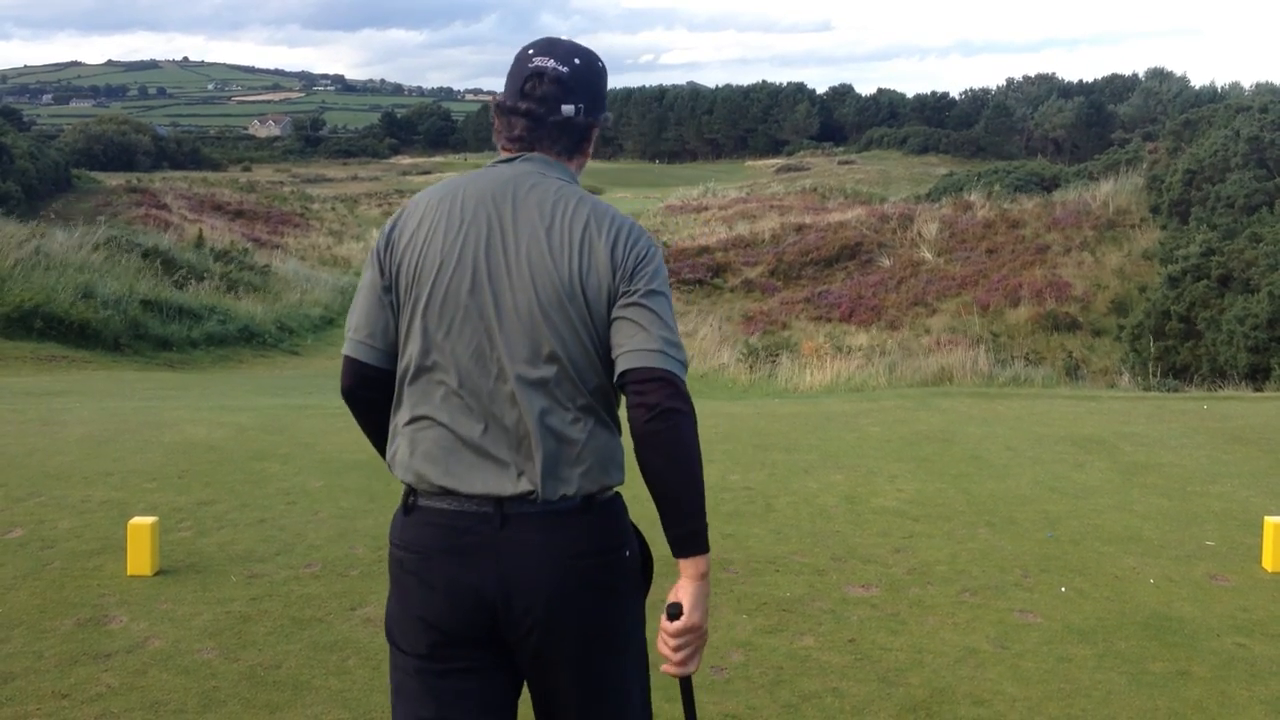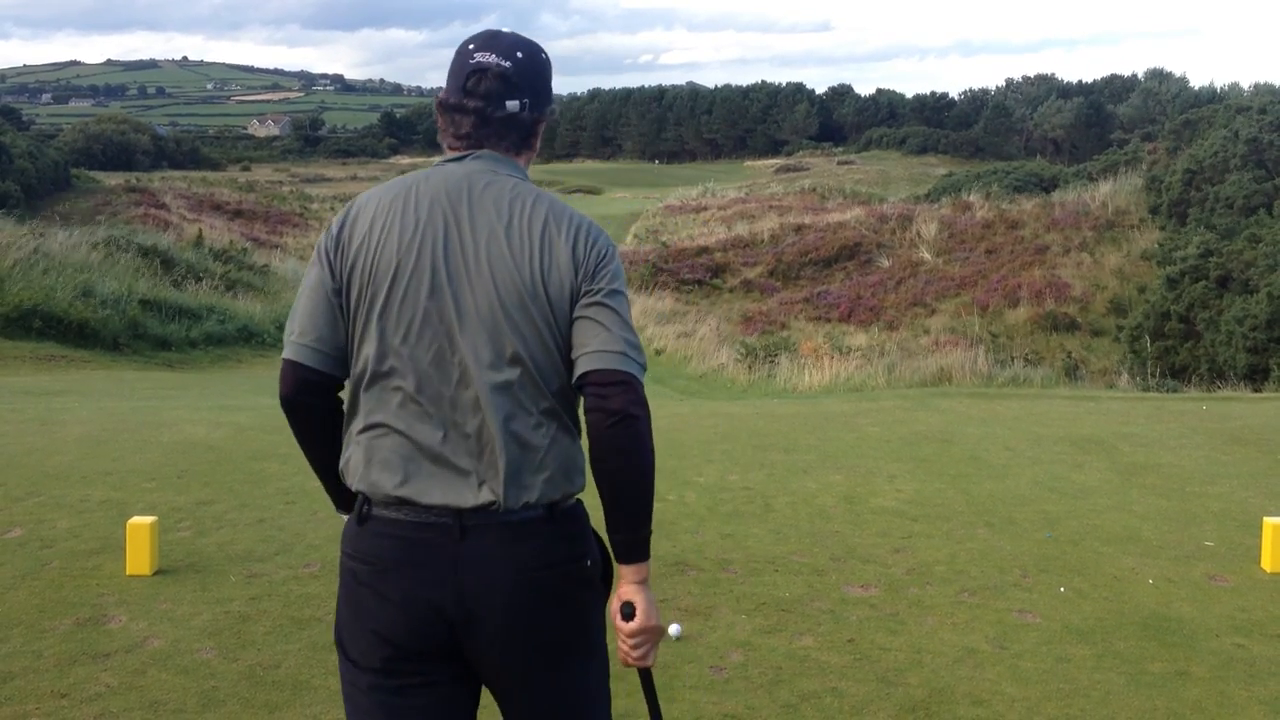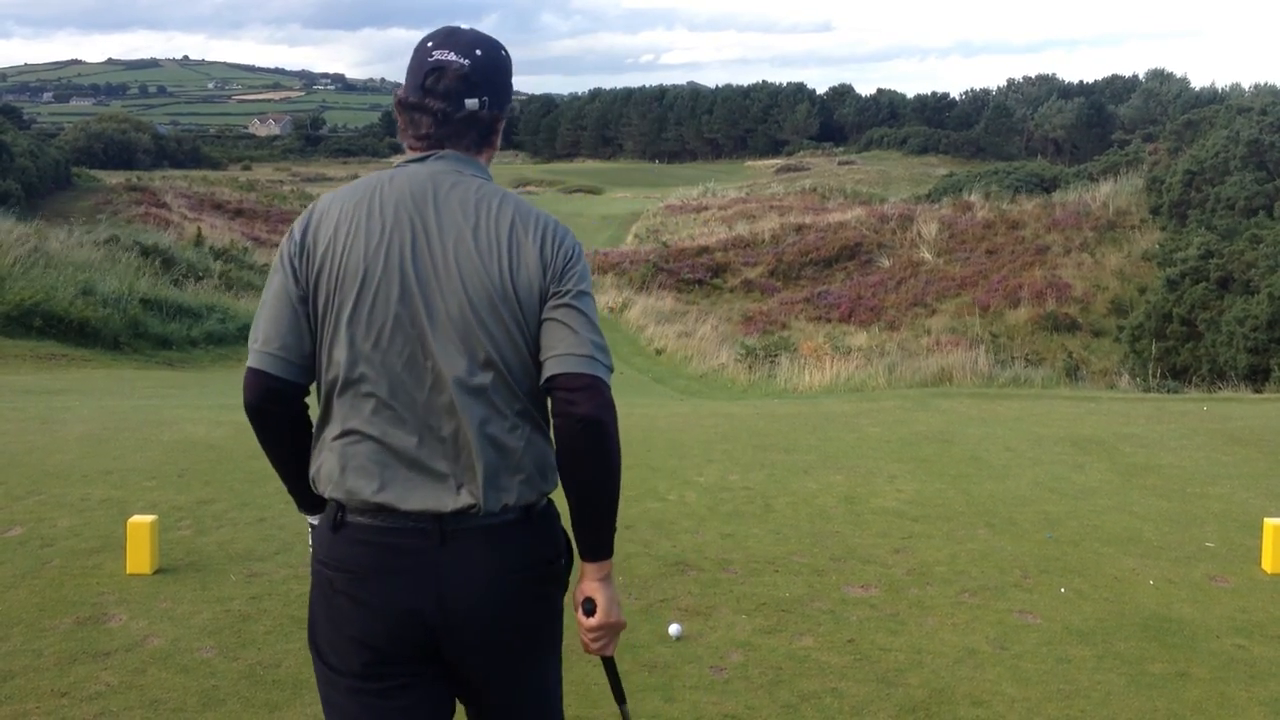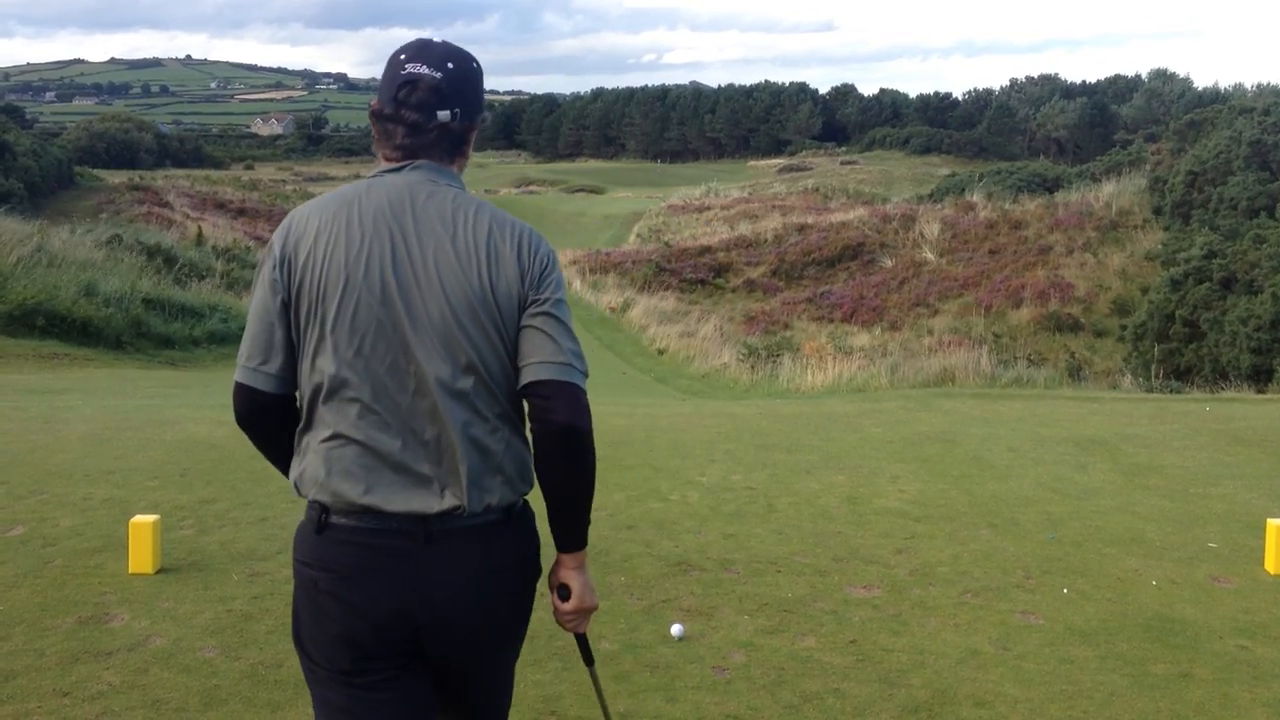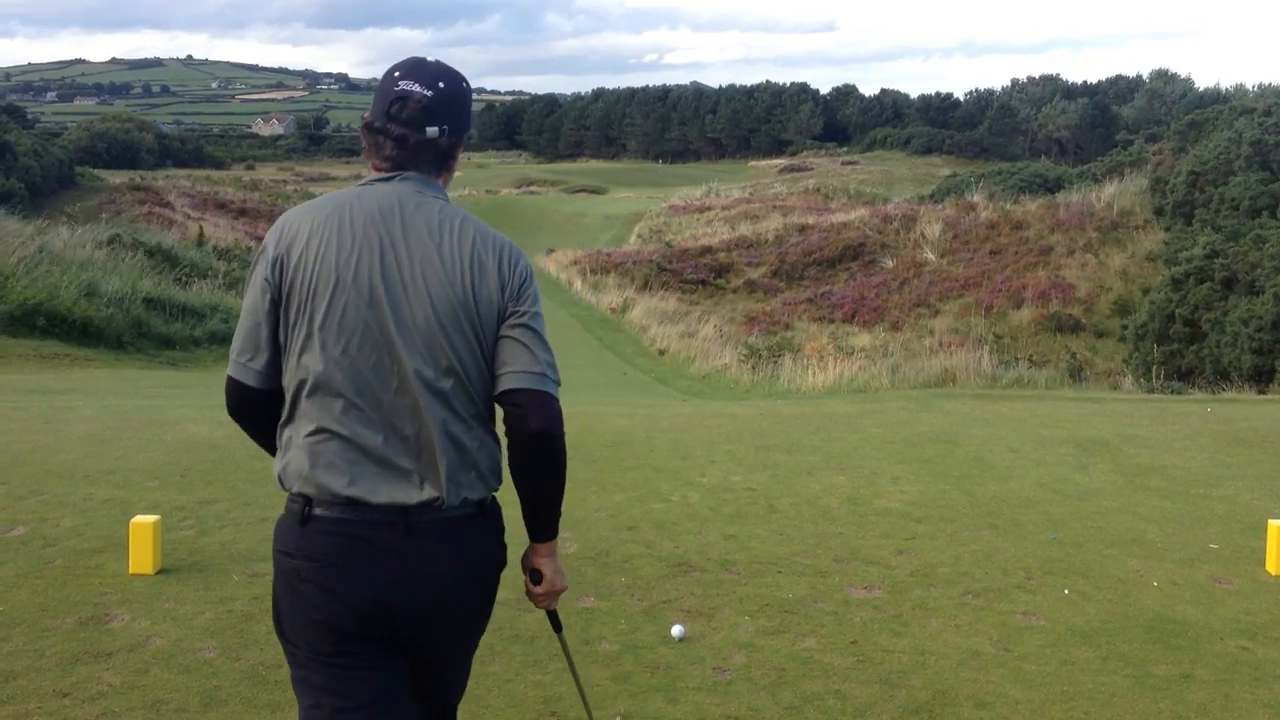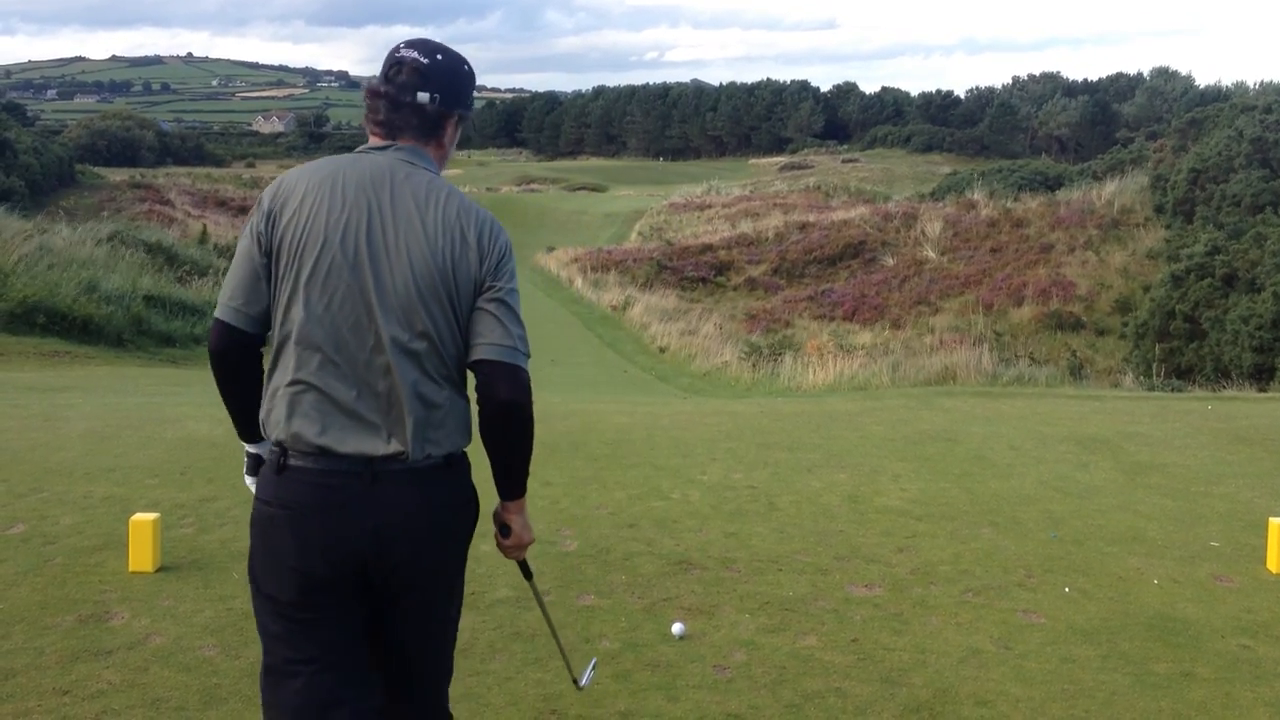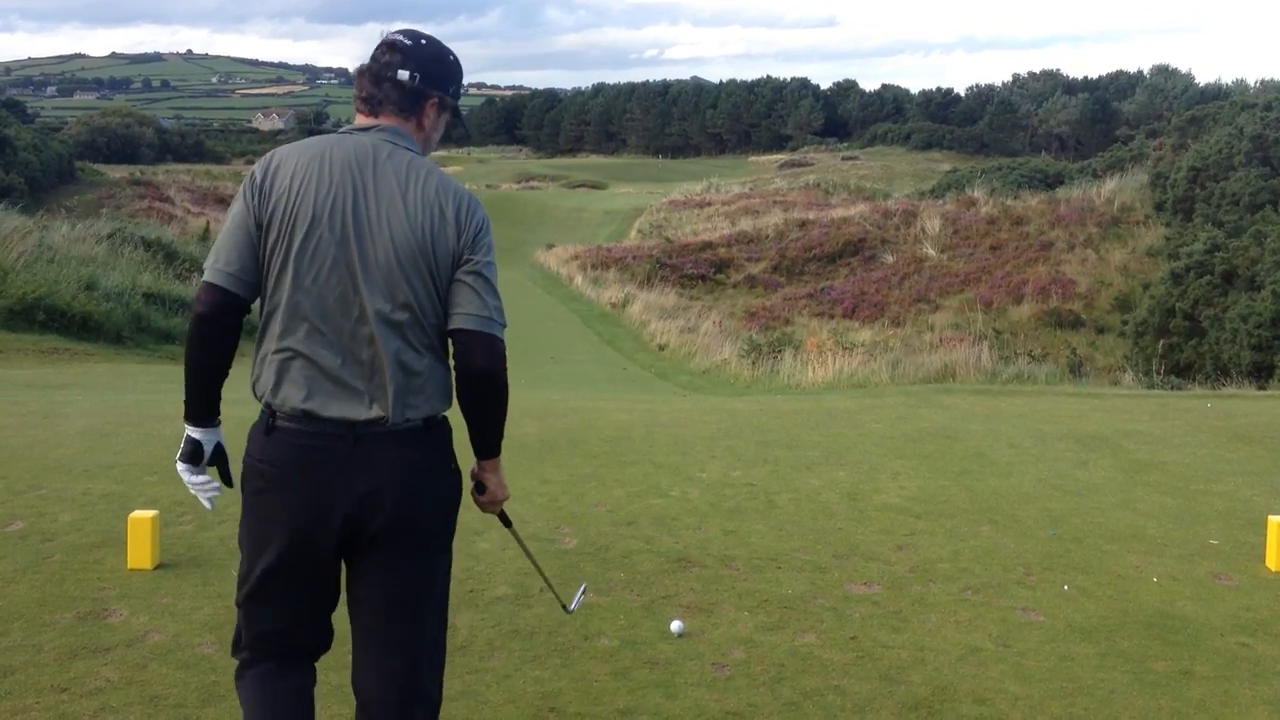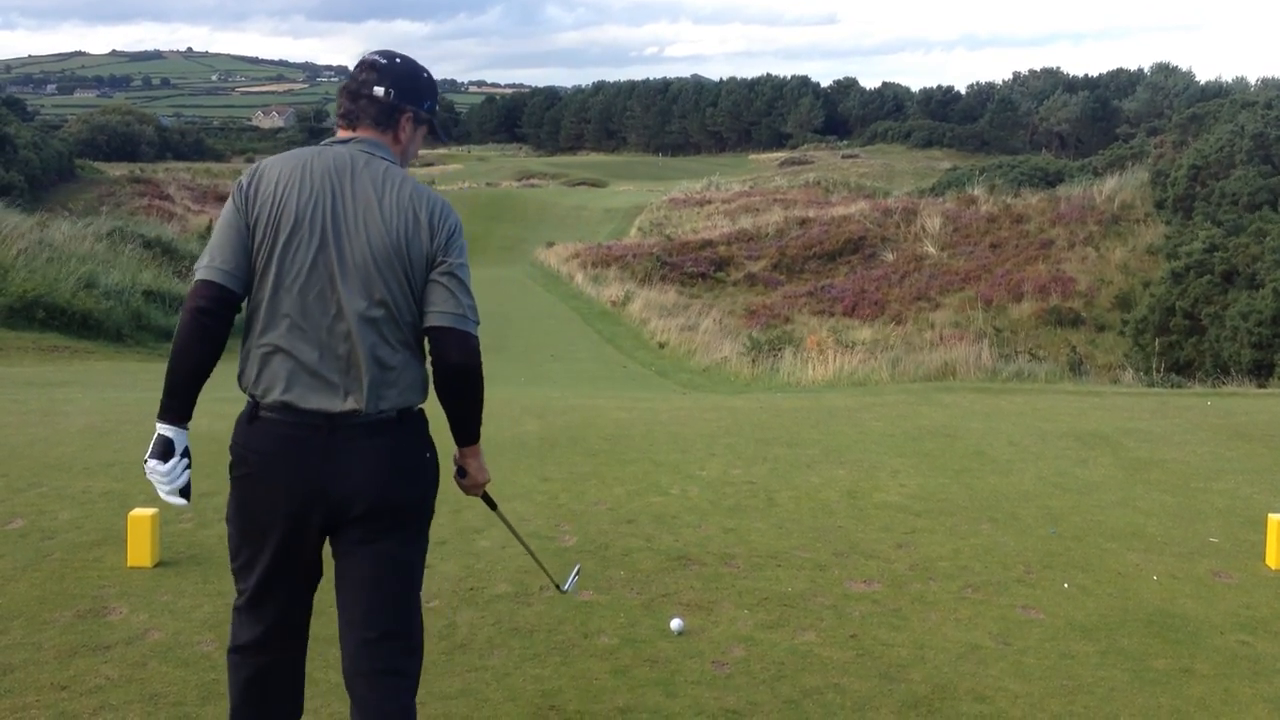
dt=0.2s
person 1, frame 1
left shoulder: (413, 219)
right shoulder: (618, 239)
left elbow: (360, 382)
right elbow: (659, 406)
right wrist: (691, 567)
left hip: (437, 544)
right hip: (572, 547)
person 1, frame 2
left shoulder: (361, 220)
right shoulder: (576, 238)
left elbow: (302, 387)
right elbow: (617, 410)
left wrist: (353, 505)
right wrist: (633, 570)
left hip: (392, 556)
right hip: (533, 556)
person 1, frame 3
left shoulder: (324, 221)
right shoulder: (543, 238)
left elbow: (267, 393)
right elbow: (585, 412)
left wrist: (319, 506)
right wrist: (595, 565)
left hip: (365, 560)
right hip: (506, 556)
person 1, frame 4
left shoulder: (304, 231)
right shoulder: (517, 245)
left elbow: (256, 403)
right elbow: (561, 415)
right wrist: (572, 554)
left hip: (349, 559)
right hip: (484, 555)
person 1, frame 5
left shoulder: (297, 231)
right shoulder: (496, 255)
left elbow: (247, 394)
right elbow: (534, 420)
right wrist: (542, 543)
left hip: (329, 547)
right hip: (455, 545)
person 1, frame 6
left shoulder: (289, 193)
right shoulder: (475, 227)
left elbow: (230, 342)
right elbow: (503, 386)
left wrist: (258, 441)
right wrist: (512, 500)
left hip: (306, 494)
right hip: (425, 501)
person 1, frame 7
left shoulder: (277, 171)
right shoulder: (456, 204)
left elbow: (215, 310)
right elbow: (480, 354)
left wrist: (200, 424)
right wrist: (488, 457)
left hip: (292, 454)
right hip: (407, 465)
left knee: (272, 659)
person 1, frame 8
left shoulder: (264, 180)
right shoulder: (430, 210)
left elbow: (207, 307)
right elbow: (455, 350)
left wrist: (172, 424)
right wrist: (469, 445)
left hip: (276, 443)
right hip: (384, 454)
left knee: (264, 628)
right knee: (384, 660)
